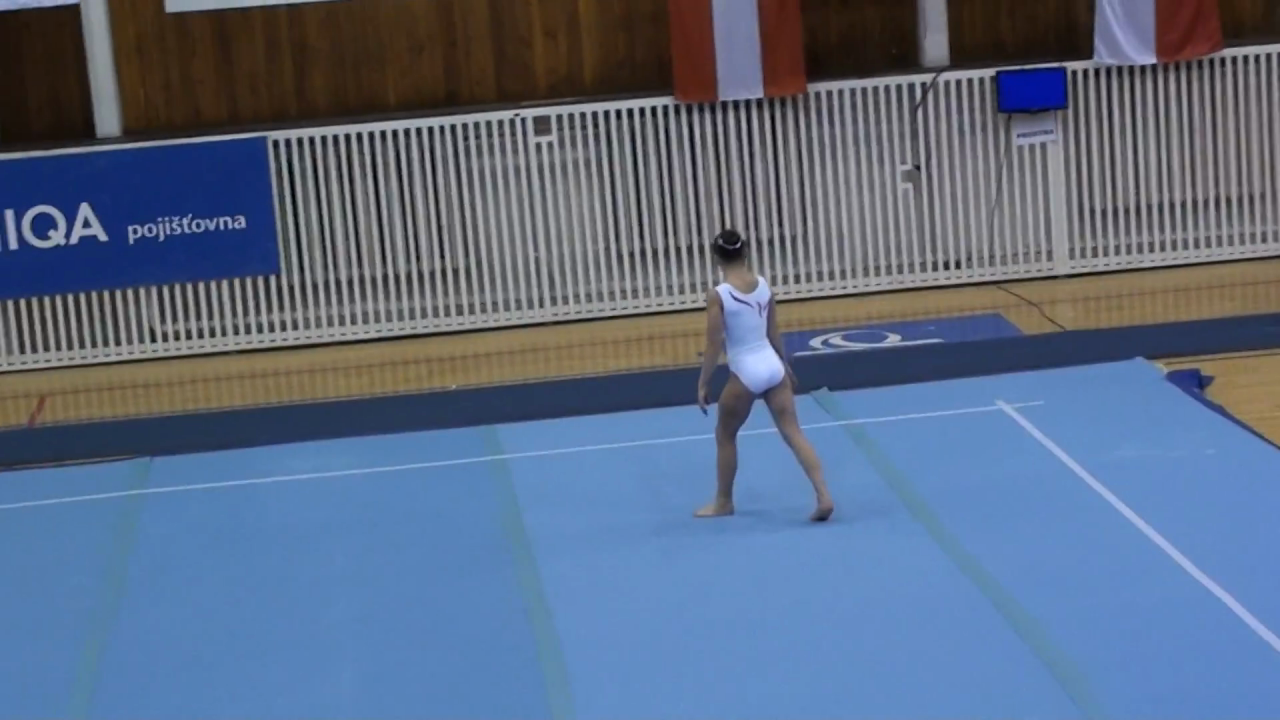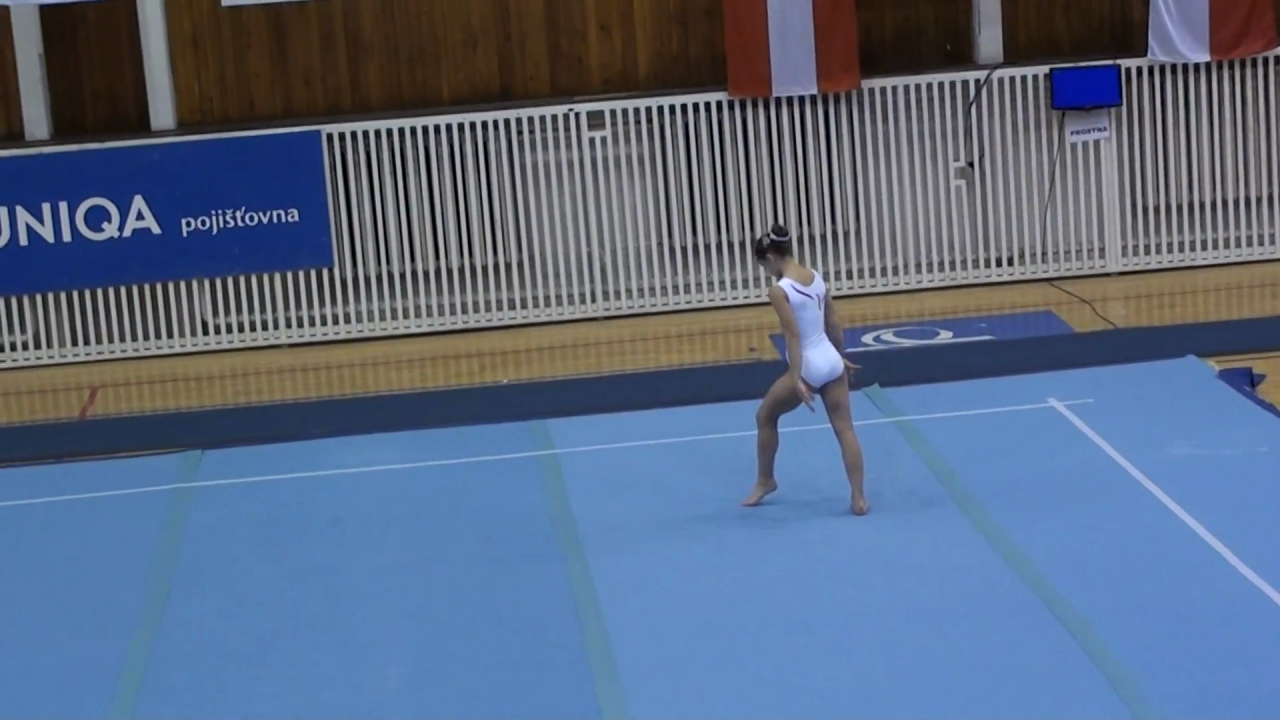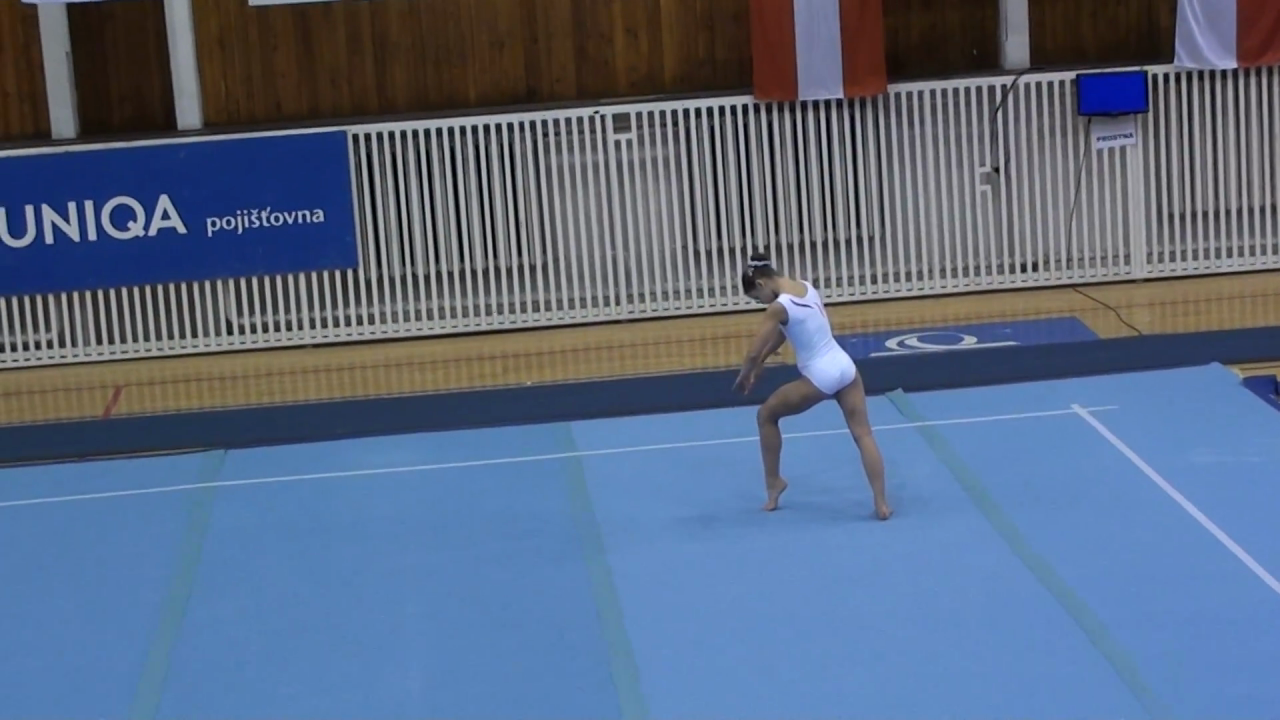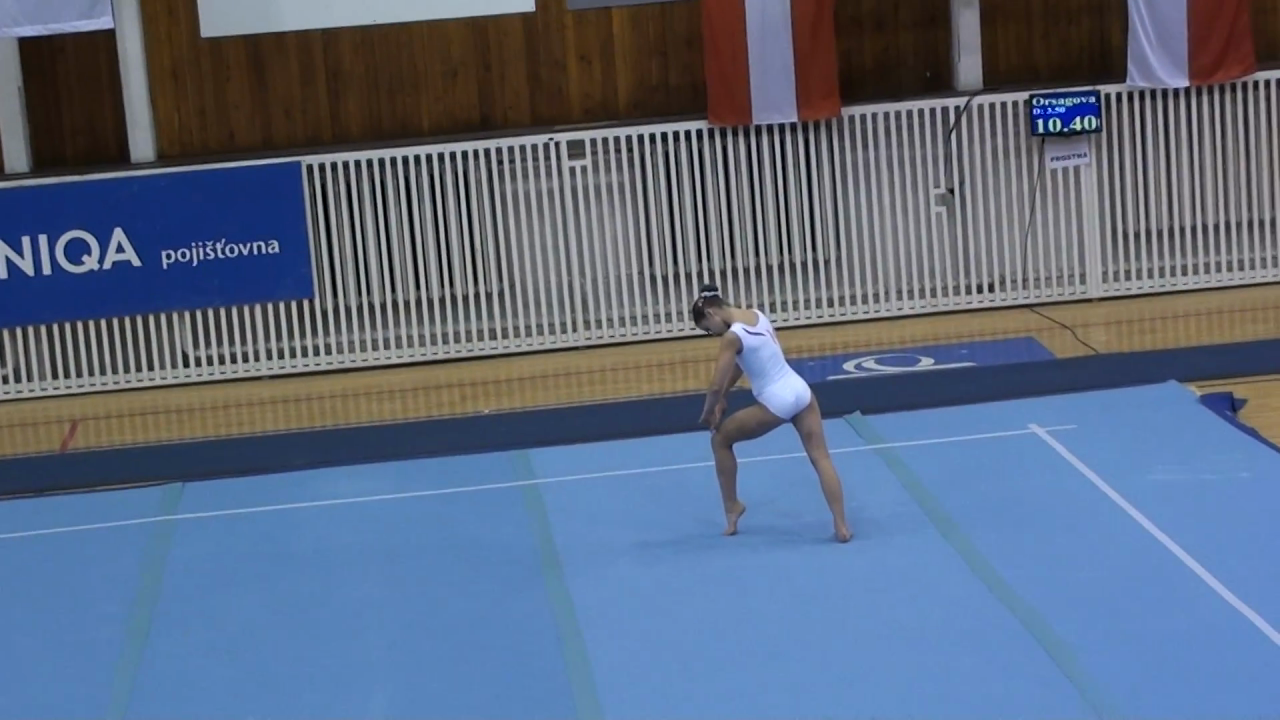
dt=0.7s
person 1, frame 1
left shoulder: (717, 295)
right shoulder: (763, 285)
left elbow: (714, 345)
right elbow: (772, 333)
left wrist: (702, 384)
right wrist: (784, 366)
left hip: (745, 374)
right hip: (773, 368)
left knee: (725, 435)
right knee: (793, 434)
left ankle: (723, 502)
right ankle: (823, 497)
person 1, frame 2
left shoulder: (780, 291)
right shoulder: (816, 277)
left elbow: (793, 339)
left wrist: (797, 382)
left hip: (807, 368)
right hip: (833, 361)
left knee: (766, 416)
right knee: (845, 429)
left ankle: (765, 481)
right ankle: (859, 499)
person 1, frame 3
left shoulder: (778, 307)
right shoulder: (807, 287)
left elbow: (754, 352)
left wrist: (744, 377)
right wrist: (760, 363)
left hip: (820, 378)
right hip: (845, 367)
left knee: (766, 415)
right knee: (864, 434)
left ankle: (773, 482)
right ankle: (881, 503)
person 1, frame 4
left shoulder: (732, 337)
right shoulder: (758, 315)
left elbow: (716, 386)
left wrist: (708, 413)
right wrist: (722, 399)
left hip: (776, 404)
right hip: (801, 391)
left knee: (720, 439)
right knee: (821, 458)
left ankle: (732, 506)
right ankle: (841, 526)
